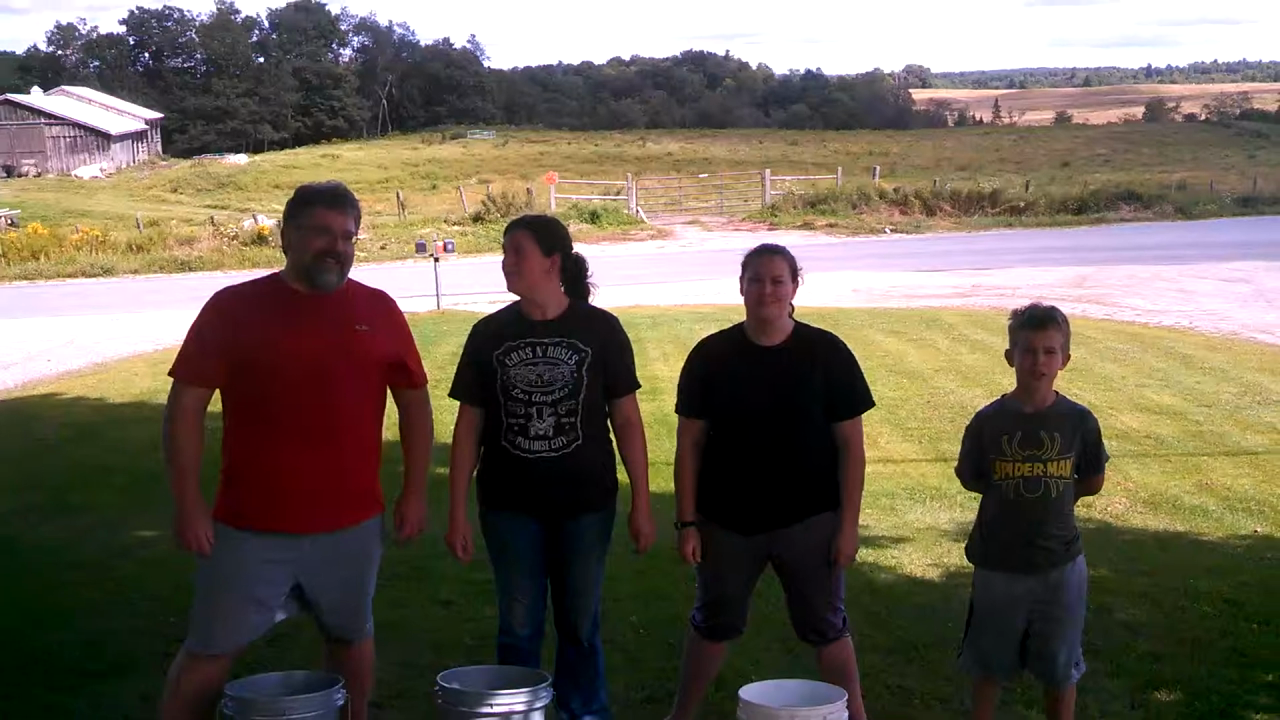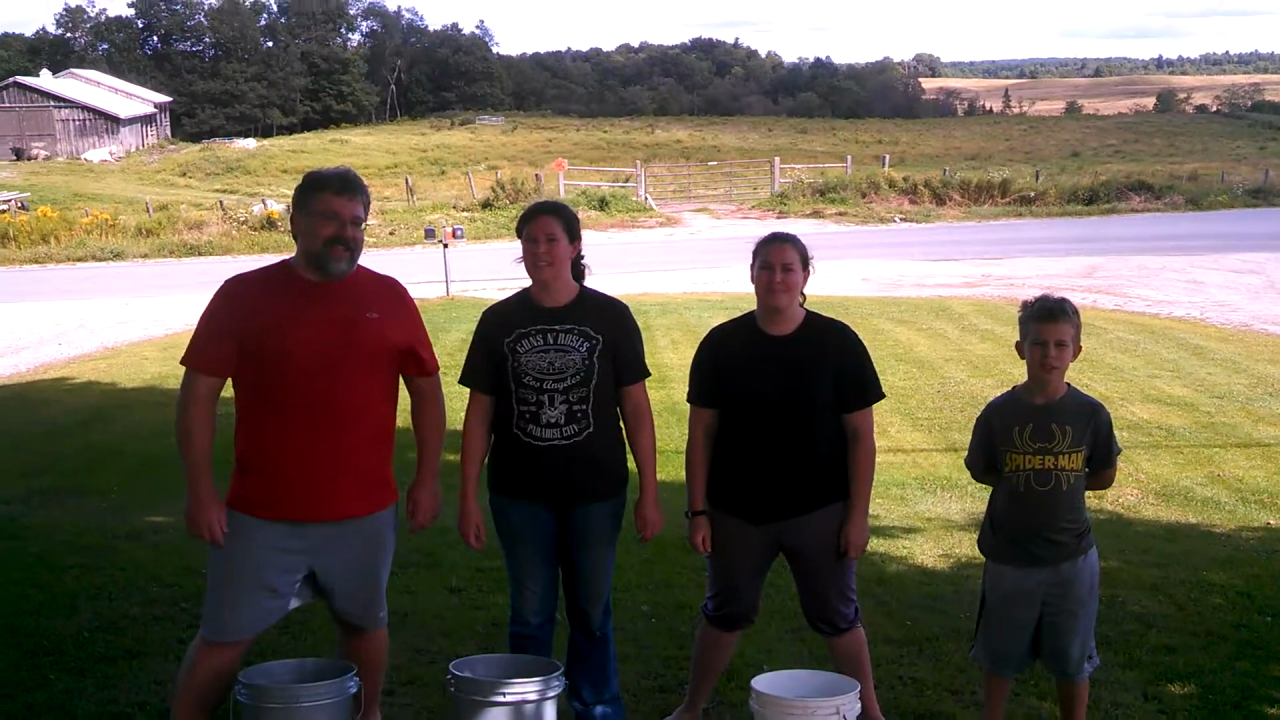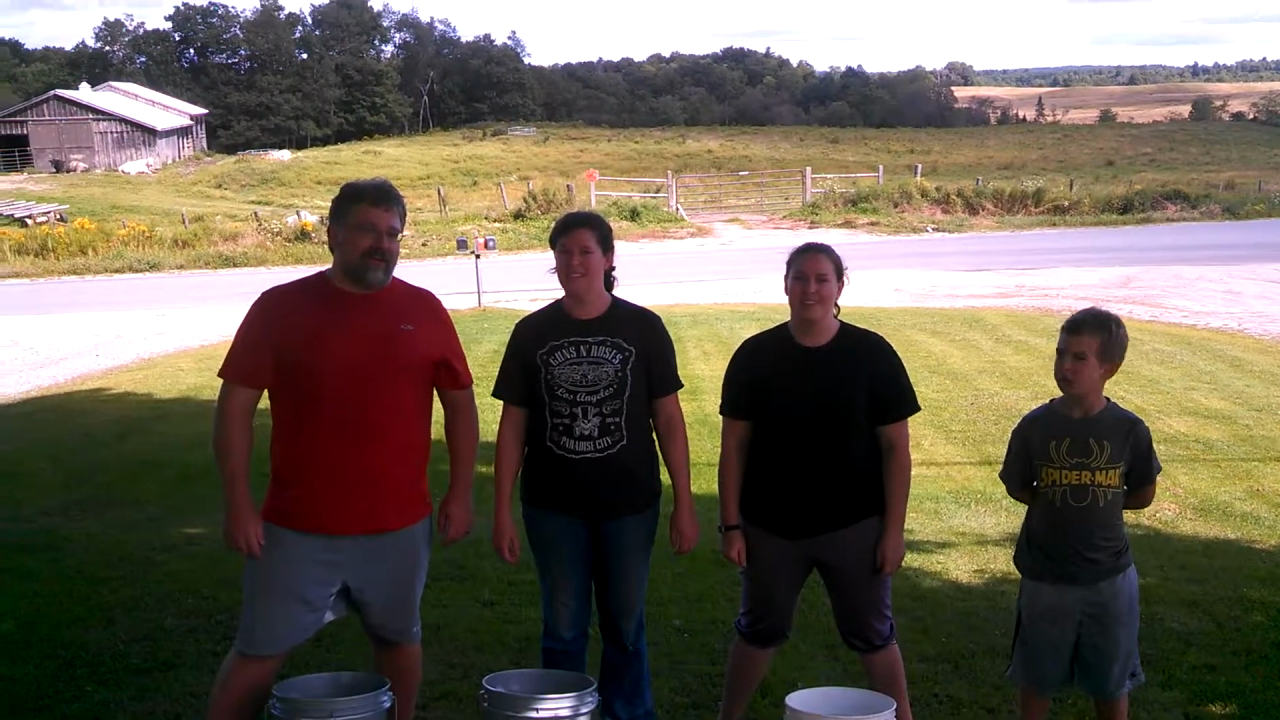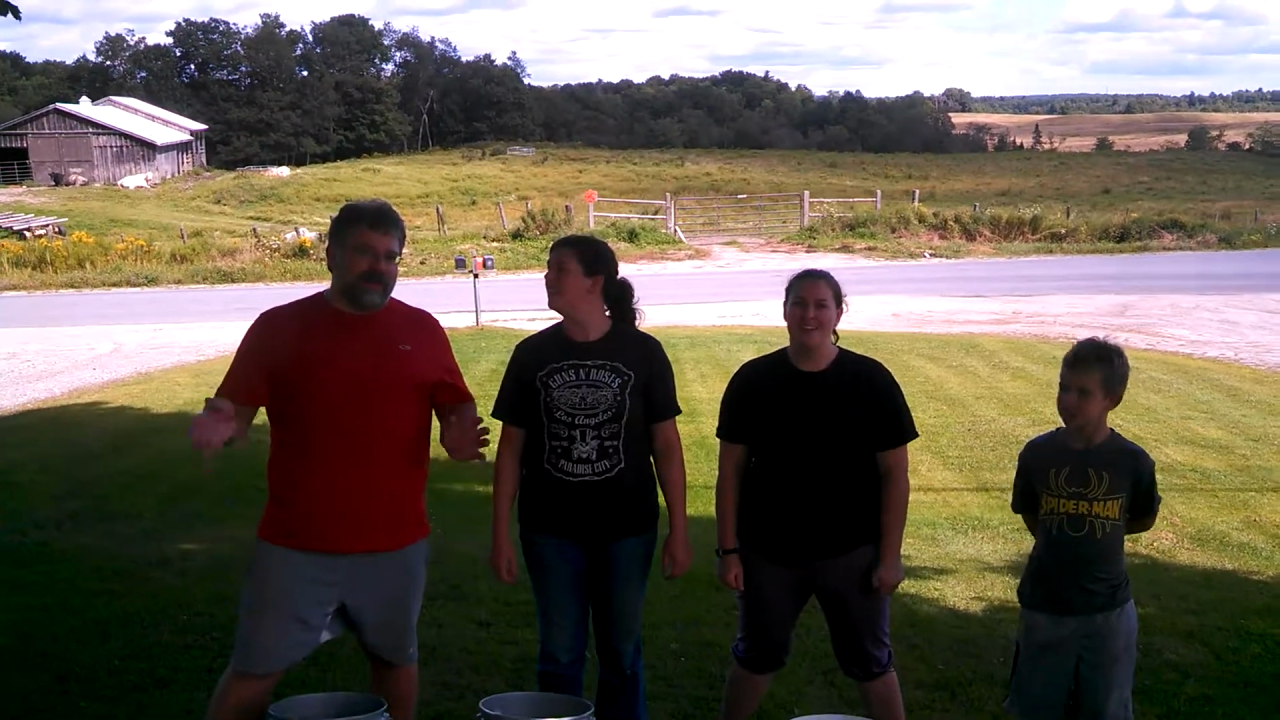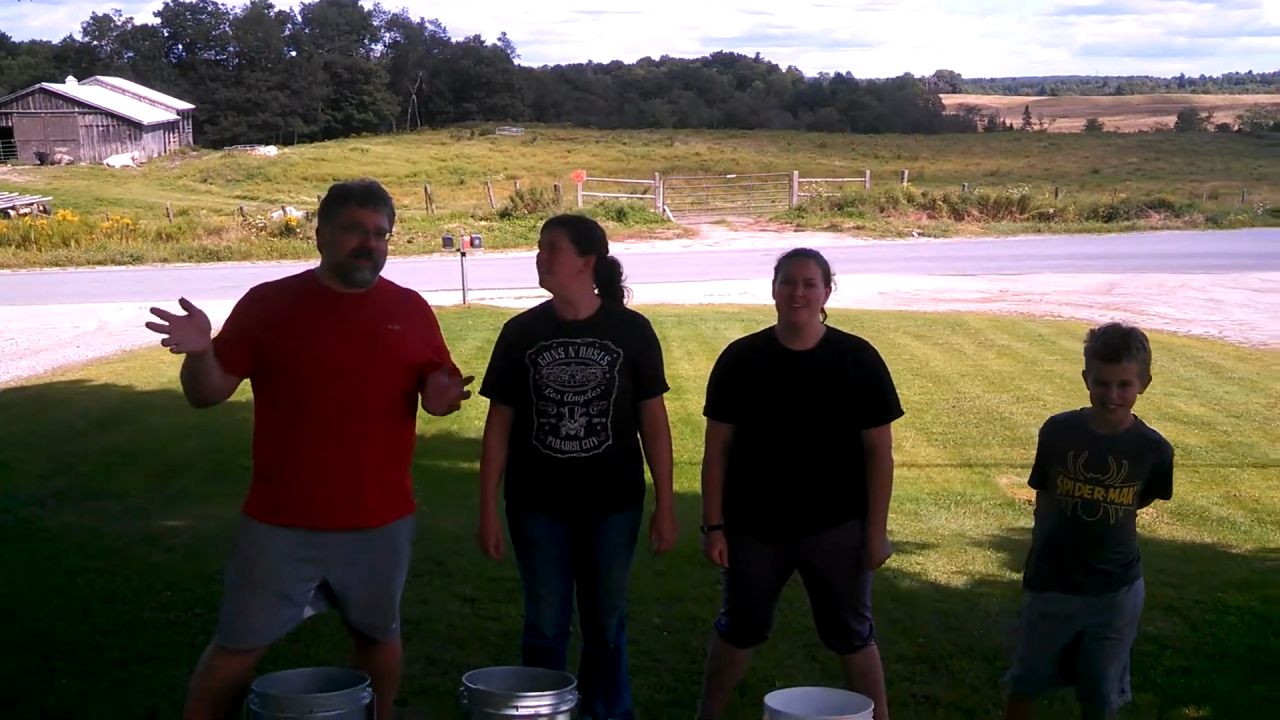
dt=0.5s
person 1, frame 1
left shoulder: (377, 310)
right shoulder: (232, 307)
left elbow: (413, 399)
right elbow: (186, 405)
left wrist: (414, 490)
right wrist: (188, 501)
left hip: (350, 524)
right hip: (248, 526)
left knee: (351, 636)
right knee: (210, 650)
person 1, frame 2
left shoulder: (389, 297)
right shoulder: (243, 295)
left elbow: (425, 387)
right elbow: (199, 392)
left wrist: (427, 477)
right wrist: (200, 490)
left hip: (364, 511)
right hip: (261, 514)
left knee: (364, 623)
right knee: (223, 637)
person 1, frame 3
left shoulder: (424, 310)
right shoulder: (279, 307)
left elbow: (459, 399)
right elbow: (236, 405)
left wrist: (460, 491)
right wrist: (238, 501)
left hip: (398, 524)
right hip: (297, 527)
left knee: (397, 637)
right knee: (258, 650)
person 1, frame 4
left shoulder: (422, 330)
right shoulder: (278, 327)
left elbow: (458, 408)
right elbow: (235, 411)
left wrist: (459, 433)
right wrist: (222, 426)
left hip: (395, 543)
right hip: (294, 545)
left knee: (394, 657)
right knee: (255, 668)
person 1, frame 5
left shoulder: (408, 308)
right shoulder: (267, 303)
left elbow: (446, 381)
right elbow: (207, 392)
left wrist: (439, 395)
right wrist: (200, 355)
left hip: (380, 520)
right hip: (279, 521)
left knee: (378, 634)
right knee: (237, 644)
person 2, frame 1
left shoulder: (600, 329)
right shoulder: (489, 334)
left elbow: (626, 418)
right elbow: (470, 425)
left wrist: (641, 503)
right wrist: (457, 510)
left hip: (584, 502)
right hip: (509, 505)
left knee: (580, 623)
right knee: (519, 625)
person 2, frame 2
left shoulder: (610, 316)
right shoulder: (499, 320)
left elbow: (635, 406)
right elbow: (480, 411)
left wrist: (649, 492)
right wrist: (468, 496)
left hip: (595, 490)
right hip: (520, 492)
left knee: (591, 611)
right knee: (530, 612)
person 2, frame 3
left shoulder: (643, 328)
right shoulder: (532, 333)
left elbow: (668, 418)
right elbow: (513, 424)
left wrist: (684, 504)
right wrist: (502, 510)
left hip: (629, 504)
right hip: (552, 506)
left knee: (624, 625)
right knee: (563, 627)
person 2, frame 4
left shoulder: (643, 352)
right shoulder: (532, 354)
left elbow: (666, 444)
right elbow: (511, 446)
left wrist: (679, 529)
right wrist: (500, 532)
left hip: (626, 528)
right hip: (550, 530)
left knee: (621, 650)
right knee: (560, 650)
person 2, frame 5
left shoulder: (631, 330)
right shoulder: (520, 332)
left elbow: (653, 420)
right elbow: (499, 423)
left wrist: (665, 505)
right wrist: (488, 508)
left hip: (613, 504)
right hip: (537, 505)
left knee: (605, 624)
right knee: (545, 625)
person 3, frame 1
left shoulder: (826, 352)
right shoulder: (711, 355)
left elbow: (850, 444)
right elbow: (690, 443)
left wrist: (848, 524)
right wrist: (688, 521)
left hip: (809, 520)
right hip: (727, 522)
left knee: (826, 627)
right knee: (713, 624)
person 3, frame 2
left shoulder: (837, 342)
right shoulder: (722, 344)
left elbow: (860, 434)
right elbow: (702, 432)
left wrist: (858, 514)
right wrist: (698, 510)
left hip: (820, 510)
right hip: (738, 510)
left knee: (838, 618)
right knee: (724, 613)
person 3, frame 3
left shoulder: (872, 354)
right shoulder: (755, 355)
left elbow: (895, 447)
right elbow: (734, 445)
left wrist: (893, 529)
right wrist: (732, 523)
left hip: (854, 525)
right hip: (771, 526)
left knee: (872, 635)
right knee: (758, 629)
person 3, frame 4
left shoulder: (871, 380)
right shoulder: (753, 380)
left elbow: (894, 473)
right elbow: (731, 469)
left wrist: (889, 555)
right wrist: (729, 549)
left hip: (852, 552)
right hip: (769, 552)
left knee: (870, 661)
right knee: (756, 655)
person 3, frame 5
left shoulder: (857, 359)
right shoulder: (740, 358)
left elbow: (878, 451)
right elbow: (718, 447)
left wrist: (876, 531)
right wrist: (713, 525)
left hip: (836, 527)
right hip: (753, 527)
left knee: (852, 636)
right knee: (737, 630)
person 4, frame 1
left shoulder: (1079, 421)
right shoulder: (988, 420)
left elbow: (1092, 483)
right elbow: (971, 480)
left wrist: (1049, 495)
right wrist: (1011, 493)
left hip: (1060, 564)
right hip: (998, 564)
left knee: (1061, 667)
right knee: (989, 663)
person 4, frame 2
left shoulder: (1090, 413)
right shoulder: (999, 412)
left elbow: (1105, 477)
right elbow: (980, 472)
left wrist: (1061, 487)
right wrist: (1022, 487)
left hip: (1072, 557)
right hip: (1009, 556)
left knee: (1073, 660)
right knee: (1000, 656)
person 4, frame 3
left shoulder: (1129, 429)
right shoulder: (1035, 426)
left elbow: (1144, 496)
right elbow: (1018, 489)
left wrist: (1100, 505)
right wrist: (1057, 505)
left hip: (1109, 576)
right hip: (1045, 575)
left knee: (1112, 680)
right knee: (1038, 675)
person 4, frame 4
left shoulder: (1133, 461)
right shoulder: (1038, 453)
left elbow: (1144, 520)
left wrist: (1101, 533)
right wrist: (1062, 543)
left hip: (1109, 608)
right hip: (1044, 605)
person 4, frame 5
left shoulder: (1153, 449)
right shoulder: (1056, 431)
left elbow: (1145, 499)
left wrist: (1101, 518)
right wrist: (1044, 544)
left hip: (1115, 590)
right hip: (1050, 581)
right knee: (1025, 678)
